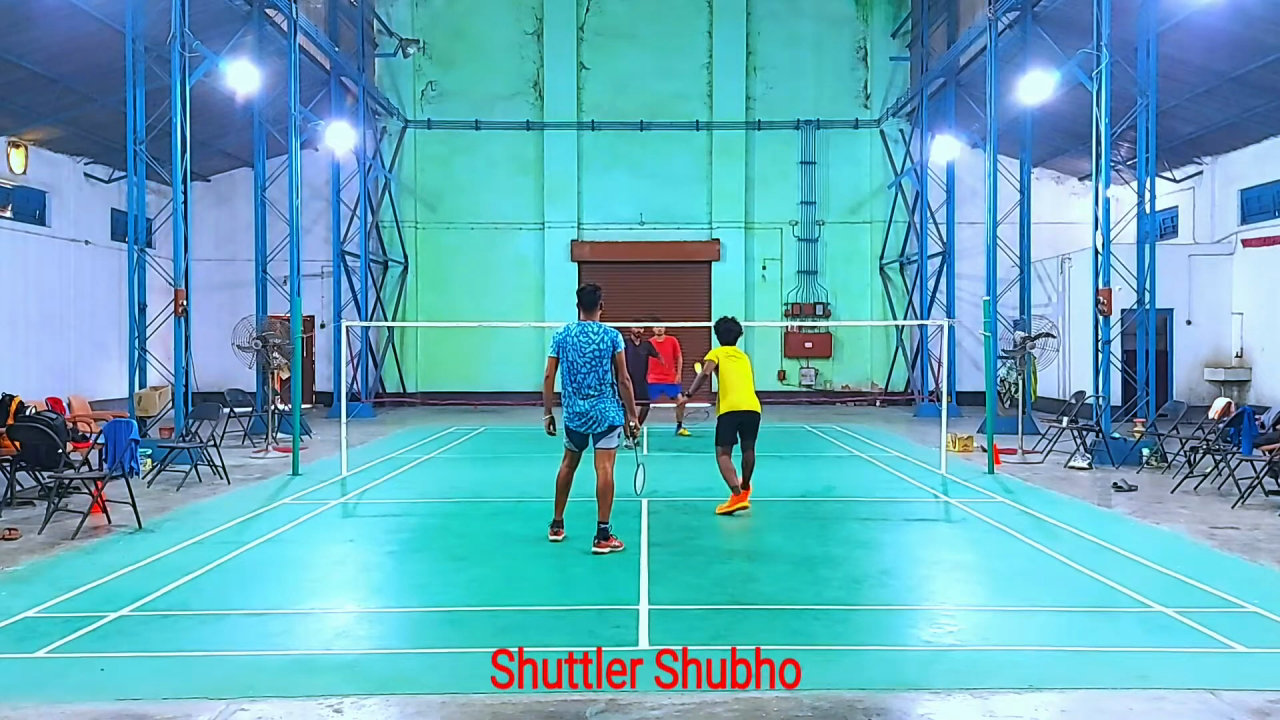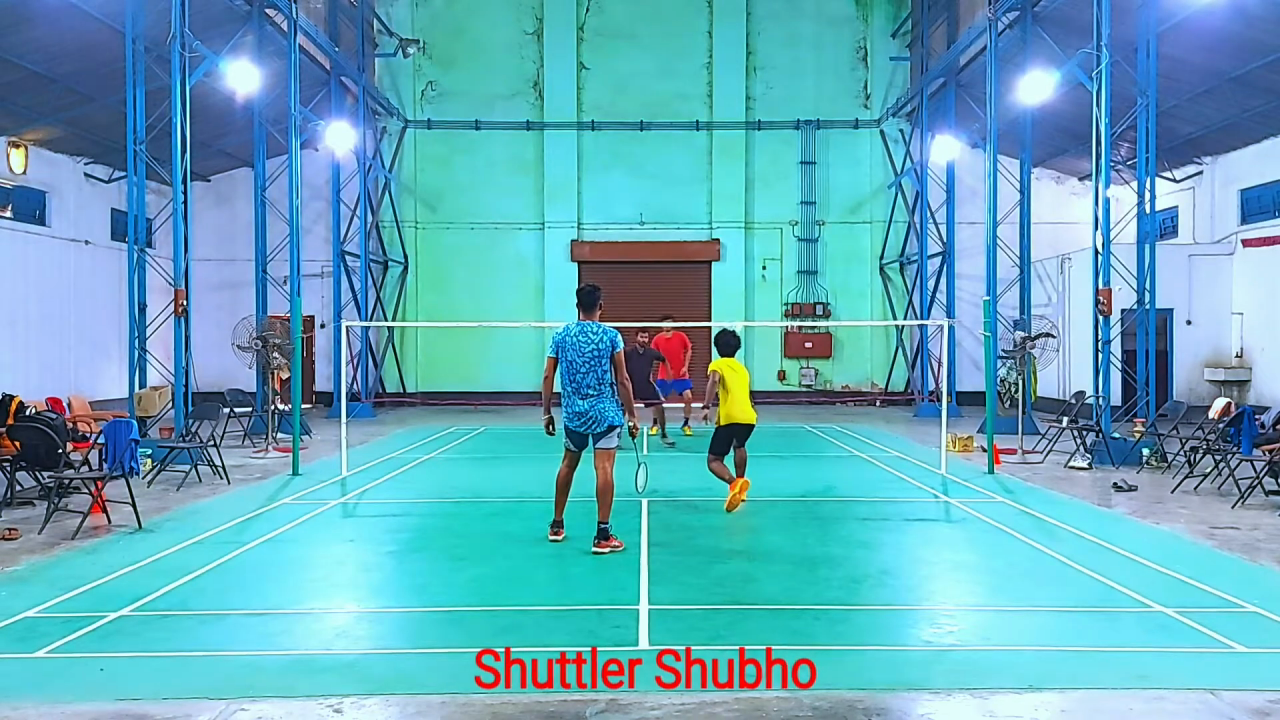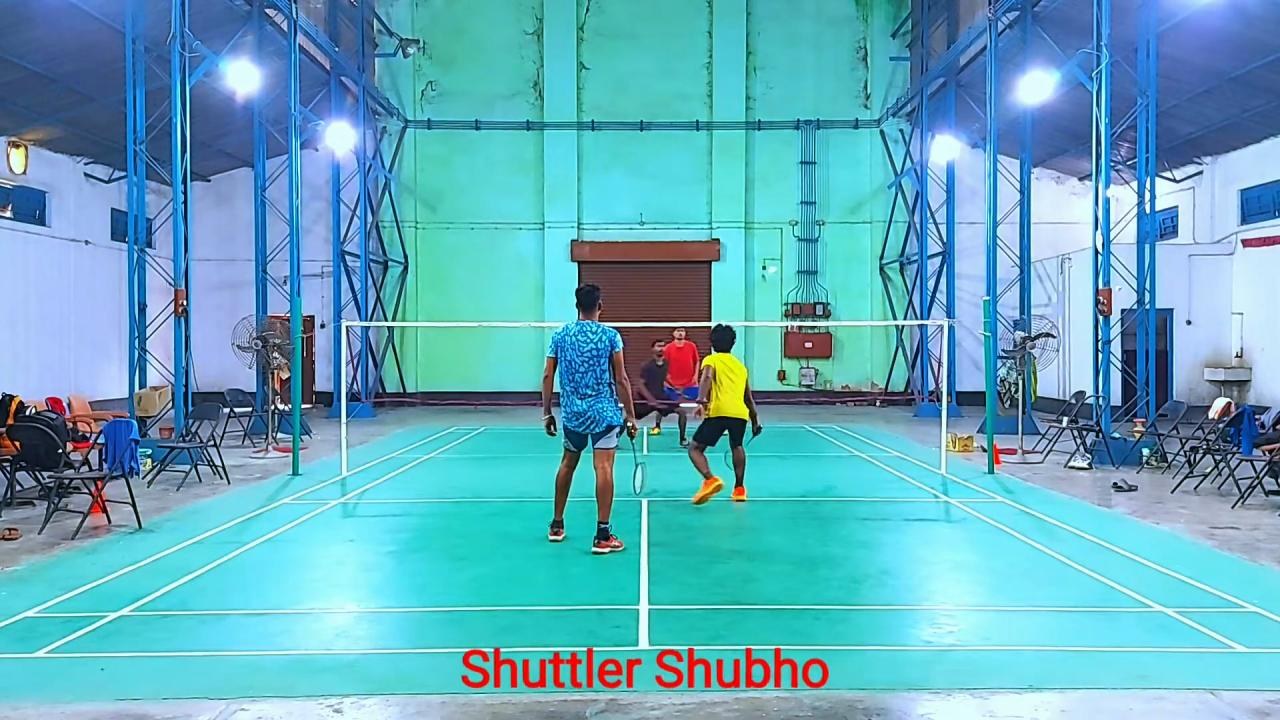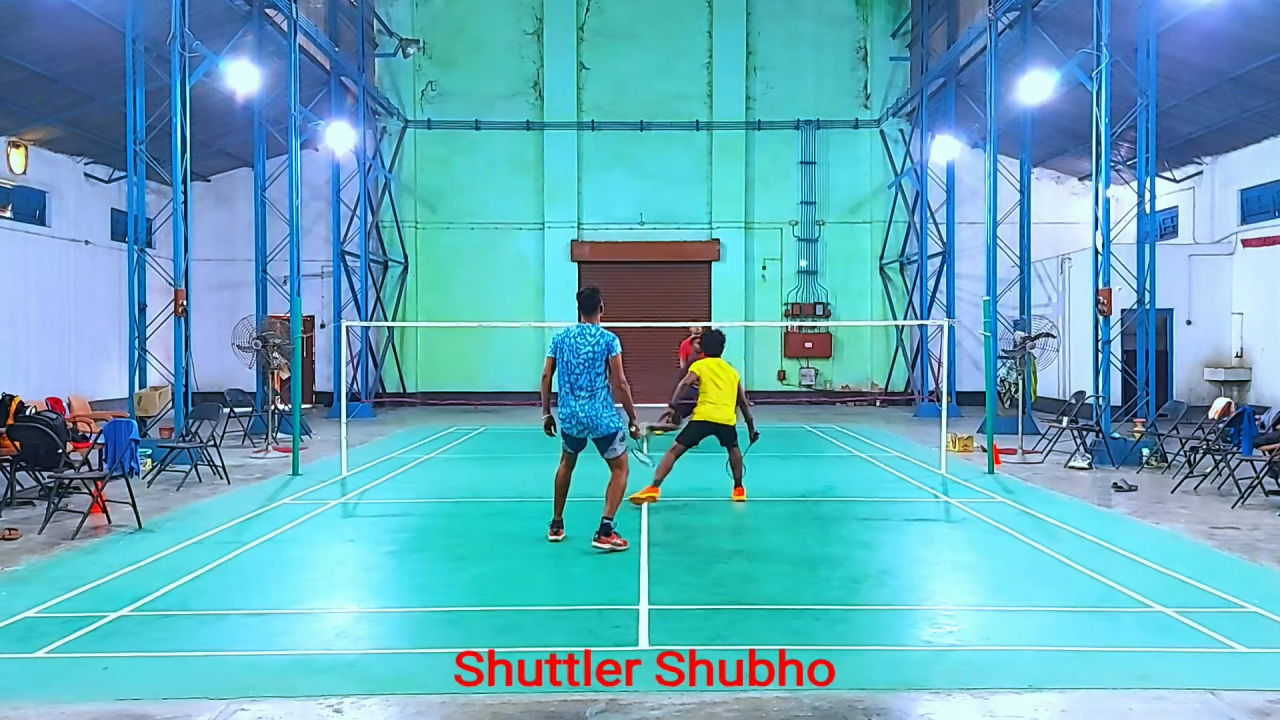
dt=0.2s
person 1, frame 1
left shoulder: (561, 335)
right shoulder: (612, 336)
left elbow: (549, 377)
right elbow: (623, 380)
left wrist: (548, 413)
right wrist: (632, 415)
left hip: (573, 413)
right hip: (606, 412)
left knee: (568, 465)
right knee: (604, 469)
left ankle: (557, 525)
right ankle: (603, 535)
person 1, frame 2
left shoulder: (560, 336)
right shoulder: (611, 336)
left elbow: (548, 377)
right elbow: (622, 380)
left wrist: (546, 413)
right wrist: (631, 415)
left hip: (573, 413)
right hip: (605, 412)
left knee: (568, 465)
right knee: (604, 470)
left ankle: (557, 525)
right ankle: (602, 535)
person 1, frame 3
left shoulder: (560, 335)
right shoulder: (610, 336)
left elbow: (547, 376)
right elbow: (621, 379)
left wrist: (547, 413)
right wrist: (630, 415)
left hip: (572, 413)
right hip: (604, 412)
left knee: (567, 465)
right knee: (603, 470)
left ankle: (557, 525)
right ankle: (603, 535)
person 1, frame 4
left shoulder: (560, 337)
right shoulder: (608, 340)
left elbow: (546, 377)
right elbow: (619, 384)
left wrist: (546, 413)
right wrist: (633, 419)
left hip: (569, 416)
right hip: (602, 417)
left knee: (566, 465)
right knee: (620, 470)
left ankle: (556, 525)
right ankle: (605, 530)
person 2, frame 1
left shoulder: (716, 353)
right shoulder: (745, 358)
left elbow: (705, 373)
left wrist: (688, 395)
left hip: (730, 409)
right hip: (752, 407)
left knee: (723, 454)
right knee: (748, 449)
left ankle: (737, 495)
right ankle: (744, 490)
person 2, frame 2
left shoulder: (717, 365)
right shoulder: (742, 368)
left elbow: (714, 382)
left wrist: (706, 406)
left hip: (729, 419)
right hip: (749, 418)
left knee: (713, 461)
right knee: (739, 447)
left ankle: (735, 483)
right ankle: (739, 488)
person 2, frame 3
left shoulder: (711, 360)
right shoulder: (740, 366)
left elbow: (706, 378)
right elbow: (749, 398)
left wrist: (701, 402)
right wrist: (755, 421)
left hip: (719, 413)
right hip: (740, 414)
left knee: (695, 449)
right knee: (737, 447)
left ankle: (710, 480)
right ankle: (739, 488)
person 2, frame 4
left shoulder: (700, 365)
right shoulder: (732, 371)
left elbow: (685, 384)
right elbow: (743, 403)
right wrist: (751, 428)
left hip: (703, 417)
right hip: (726, 420)
left knee: (674, 452)
right knee: (733, 448)
left ankle: (653, 489)
right ankle: (738, 489)
